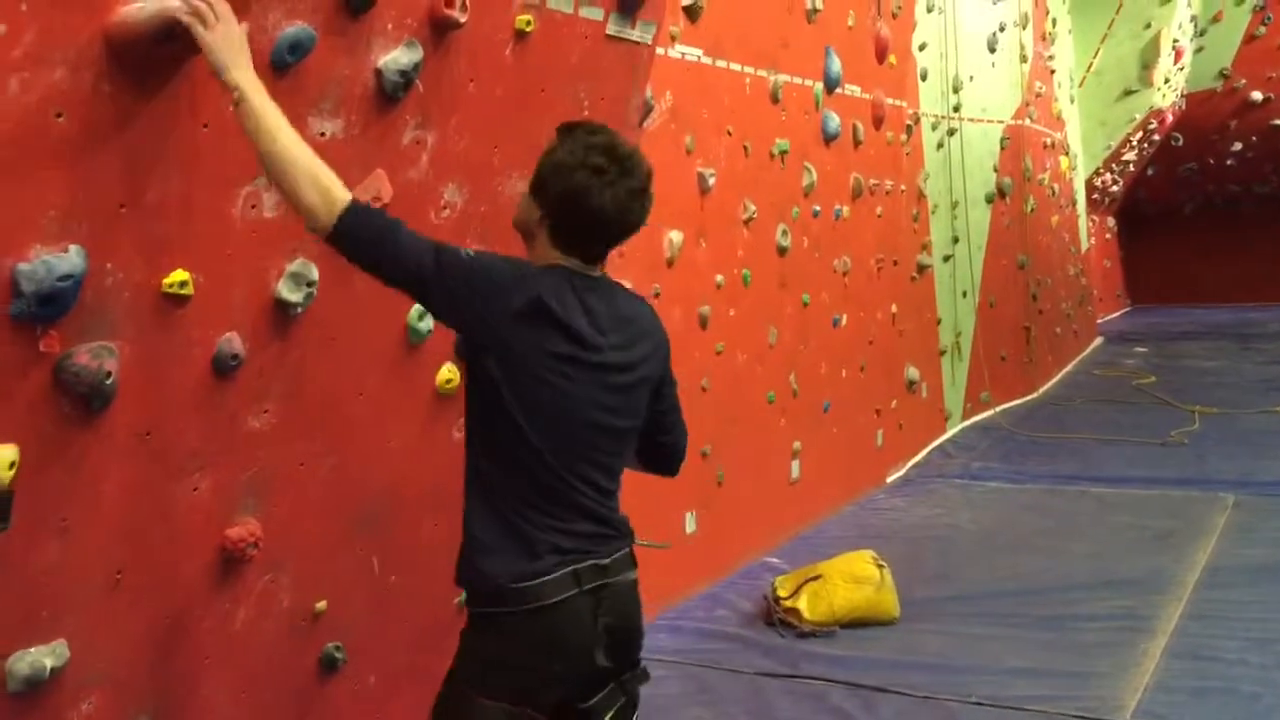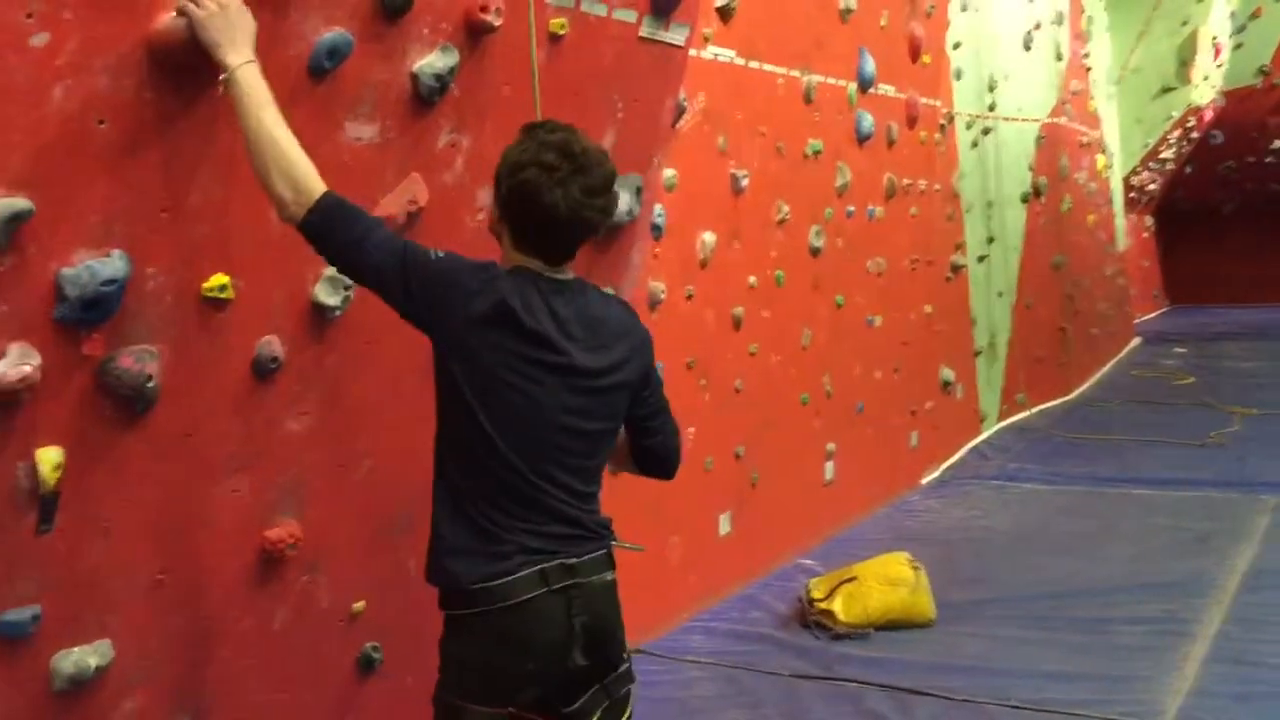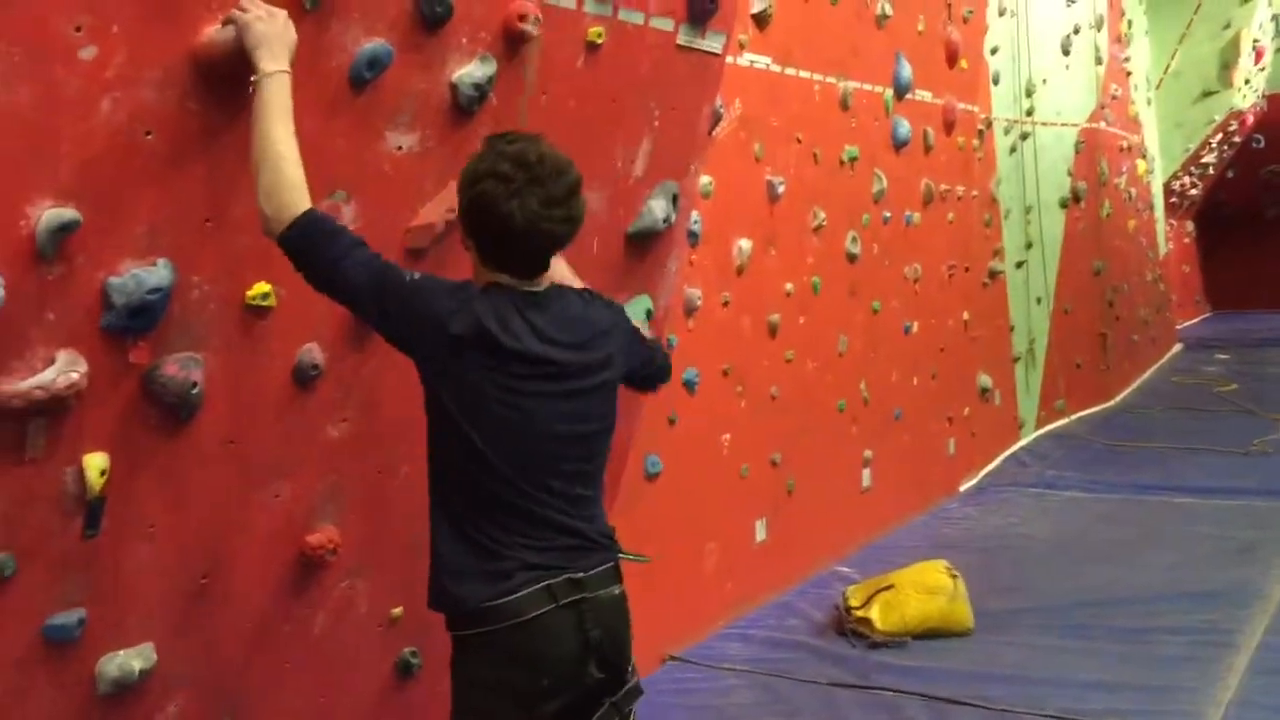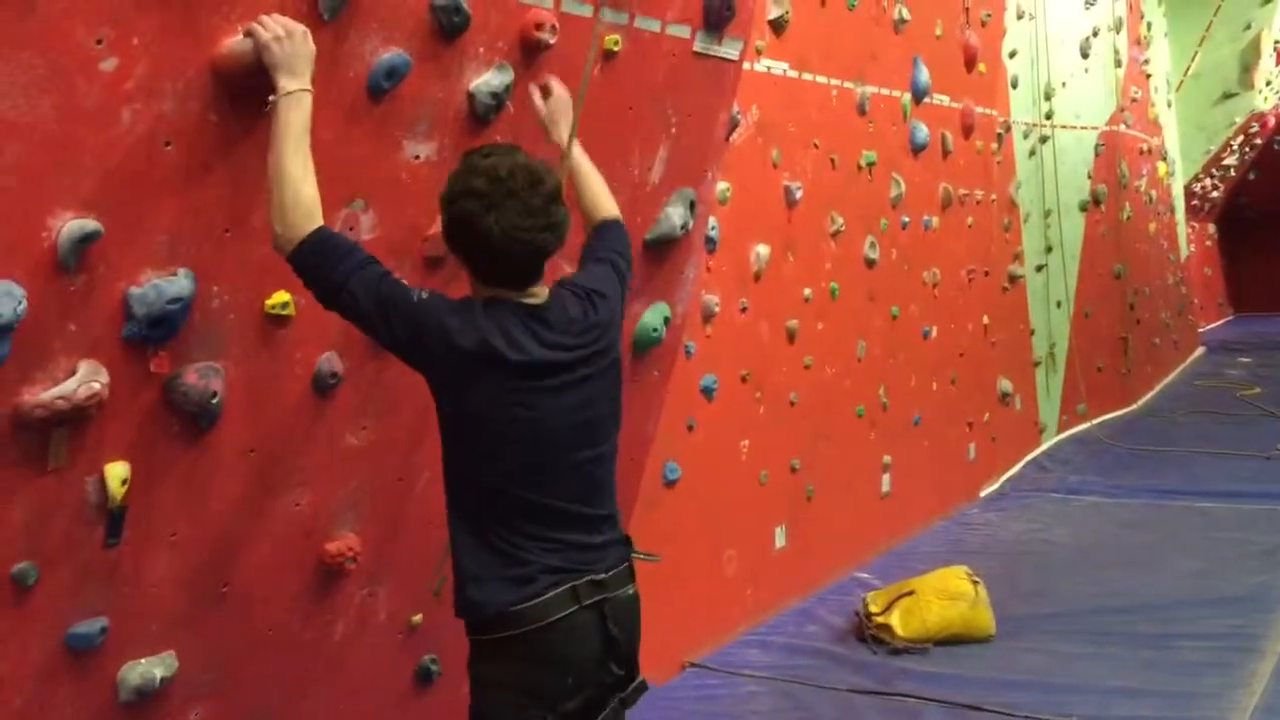
dt=0.3s
person 1, frame 1
left shoulder: (499, 297)
right shoulder: (642, 326)
left elbow: (329, 208)
right elbow: (666, 455)
left wrist: (242, 78)
left hip: (525, 614)
right hip: (613, 598)
person 1, frame 2
left shoulder: (467, 299)
right shoulder: (621, 328)
left elbow: (299, 198)
right elbow: (662, 457)
left wrist: (238, 59)
left hip: (502, 616)
right hip: (591, 598)
person 1, frame 3
left shoulder: (446, 322)
right shoulder: (598, 326)
left elbow: (285, 212)
right elbow: (655, 362)
left wrist: (274, 67)
left hip: (509, 631)
right hip: (600, 610)
person 1, frame 4
left shoulder: (453, 338)
right shoulder: (592, 315)
left elbow: (297, 233)
right elbow: (611, 230)
left wrist: (293, 84)
right wrist: (563, 138)
left hip: (527, 635)
right hip: (611, 608)
